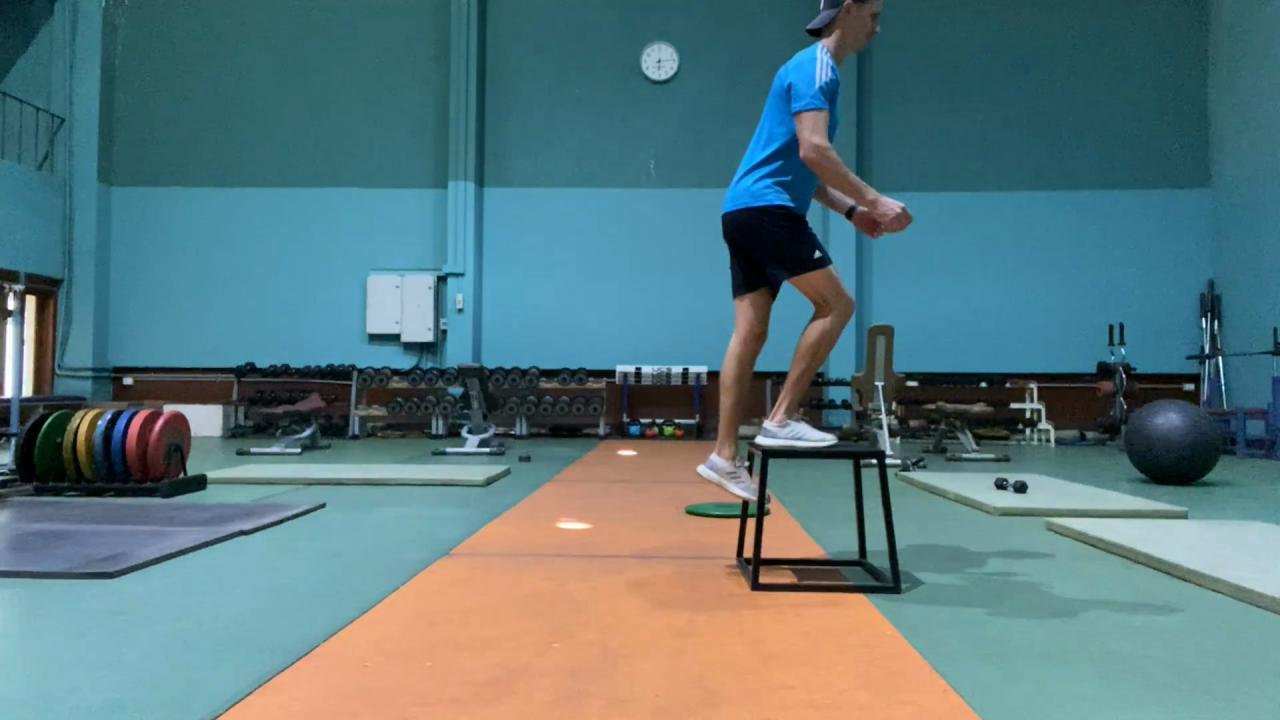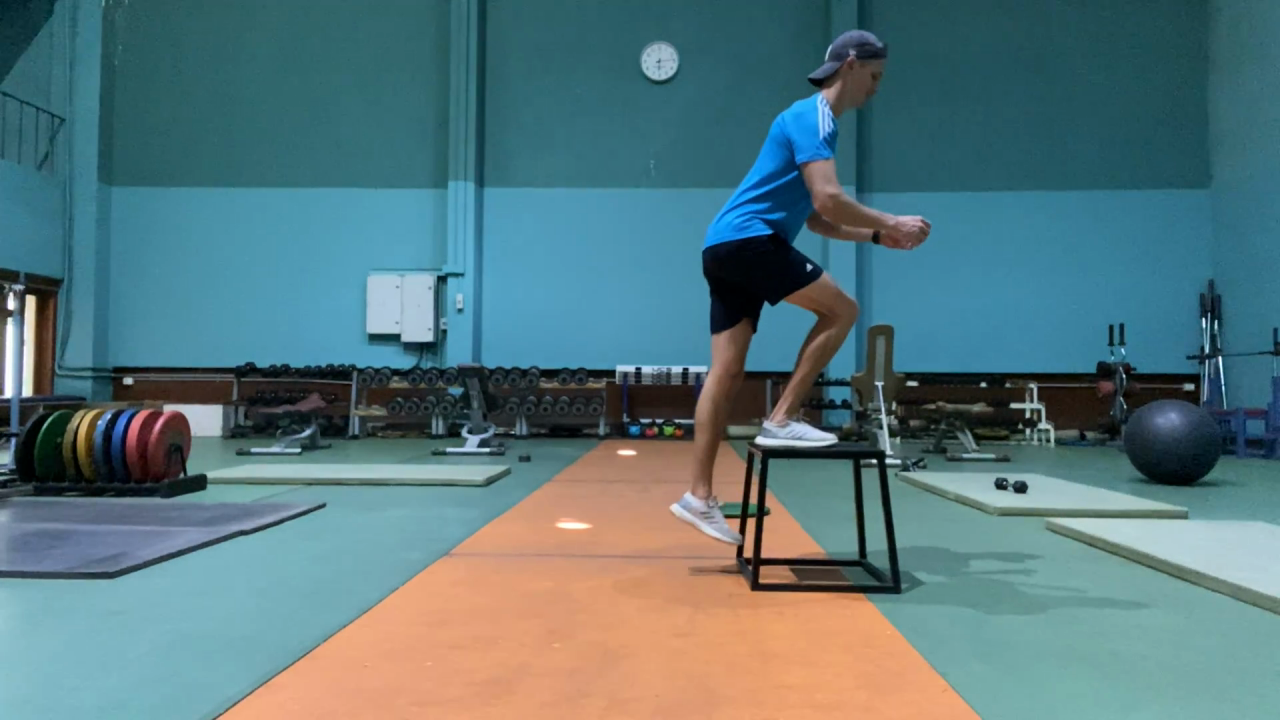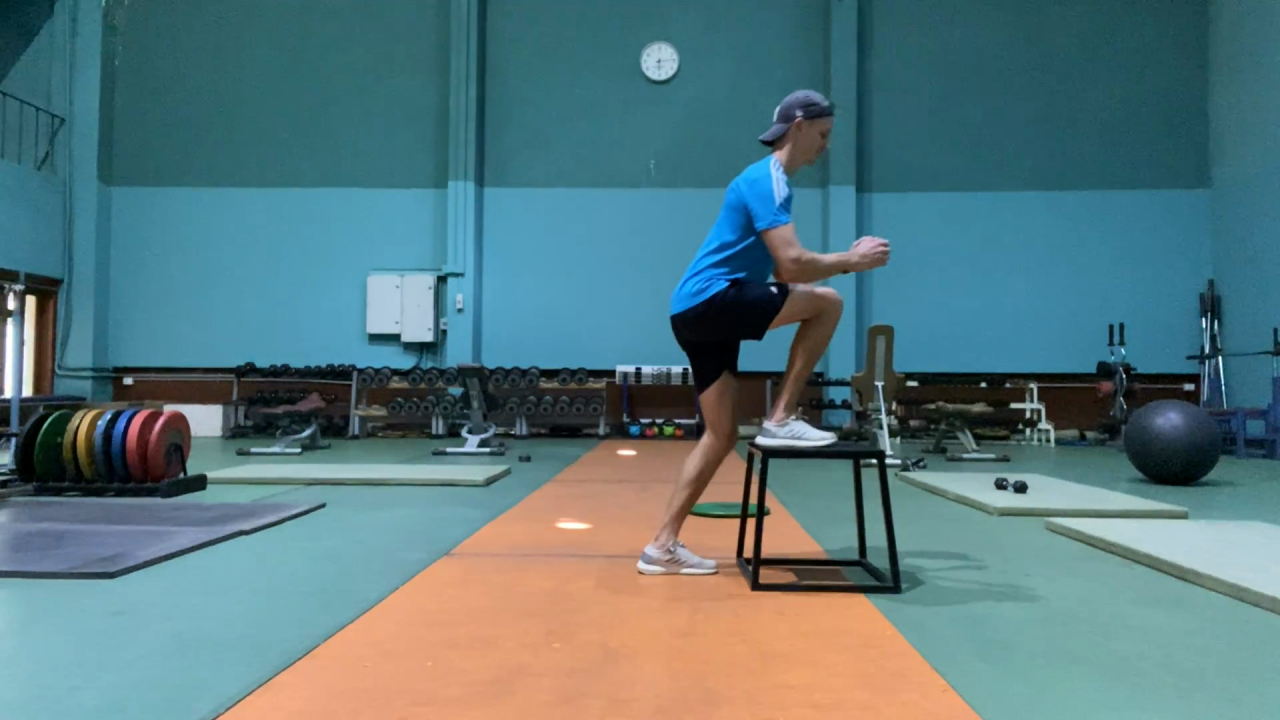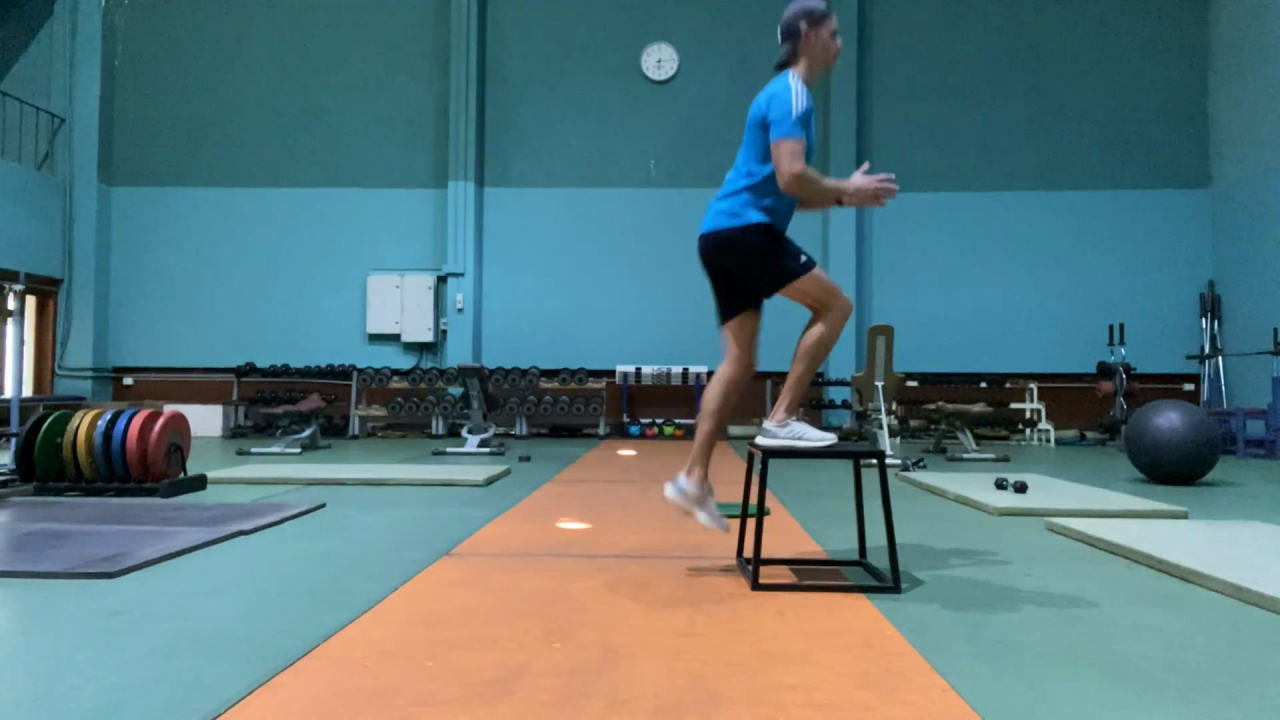
dt=0.7s
person 1, frame 1
left shoulder: (816, 68)
right shoulder: (815, 65)
right elbow: (813, 150)
left wrist: (851, 210)
right wrist: (874, 200)
left hip: (746, 210)
right hip: (765, 207)
left knee: (750, 332)
right knee: (836, 305)
left ankle: (724, 455)
right ankle: (781, 420)
person 1, frame 2
left shoulder: (814, 119)
right shoulder: (812, 116)
left elbow: (817, 218)
right elbow: (828, 199)
left wrist: (878, 235)
right wrist: (891, 222)
left hip: (726, 248)
right hip: (746, 239)
left knee: (726, 373)
right knee: (841, 310)
left ankle: (698, 496)
right ankle: (781, 420)
person 1, frame 3
left shoulder: (767, 180)
right shoulder: (766, 179)
left elbow: (782, 270)
right elbow: (793, 263)
left wrist: (846, 260)
right wrist: (852, 259)
left hip: (697, 312)
right hip: (710, 301)
left knee: (720, 435)
right knee: (827, 304)
left ankle: (663, 546)
right ankle: (780, 420)
person 1, frame 4
left shoulder: (788, 93)
right shoulder: (790, 92)
left elbow: (787, 188)
right elbow: (790, 177)
left wrist: (842, 195)
right wrist: (847, 189)
left hip: (725, 235)
right hip: (743, 230)
left knee: (738, 362)
right knee: (834, 308)
left ankle: (693, 478)
right ankle: (781, 423)
